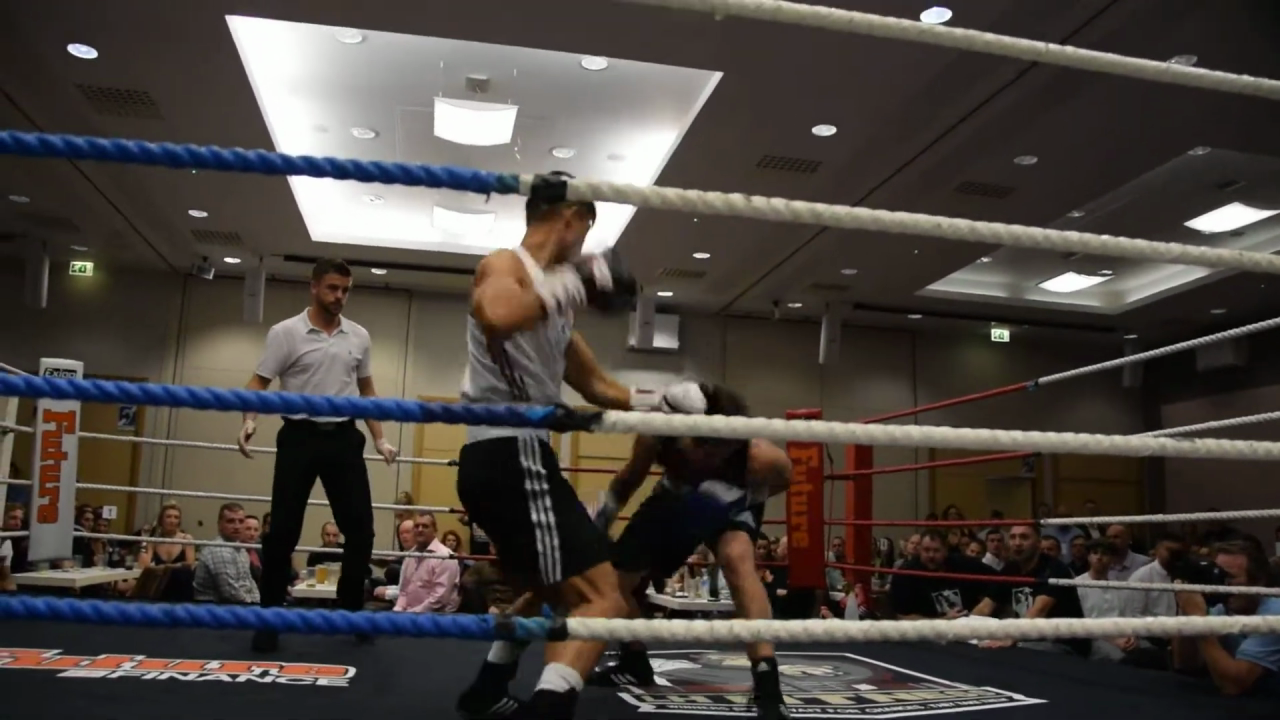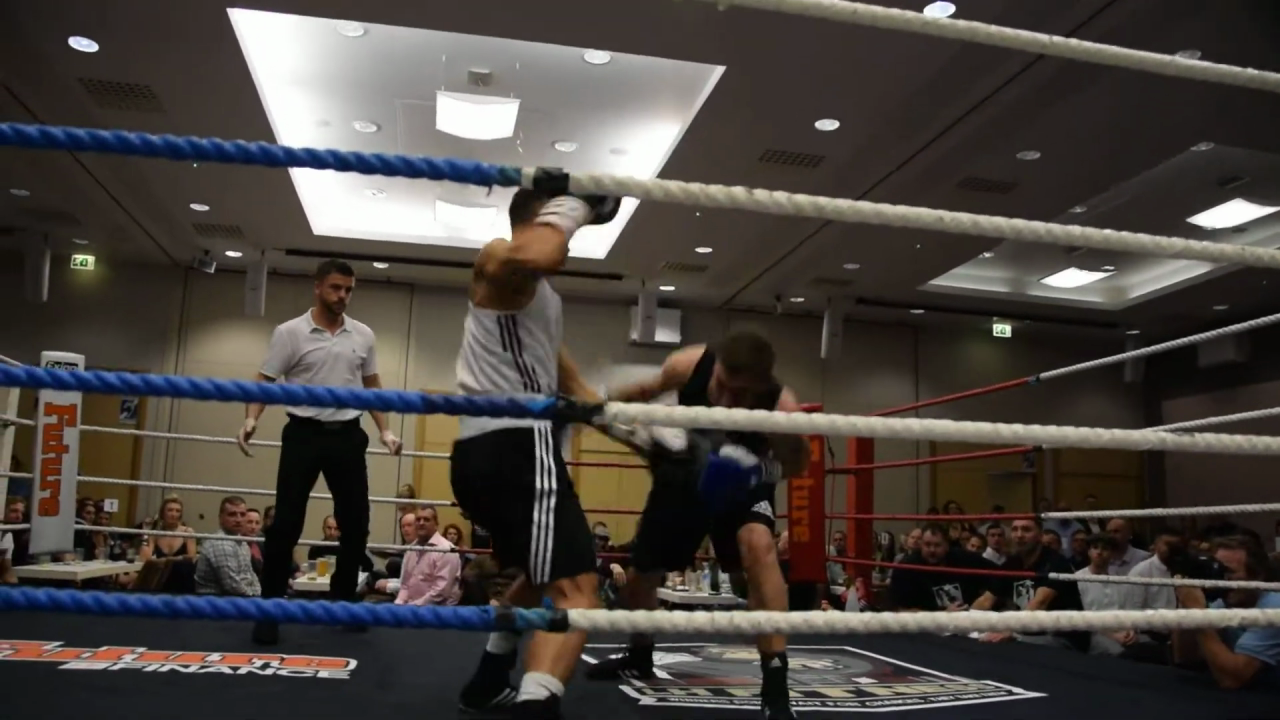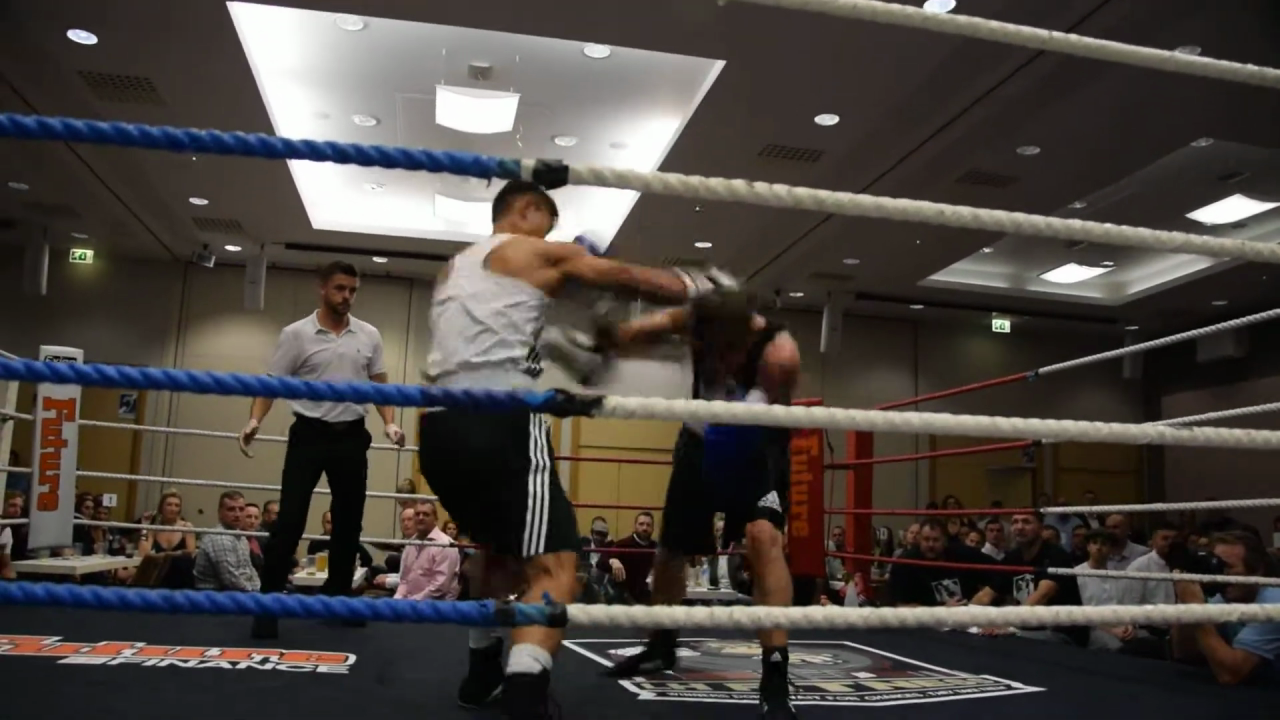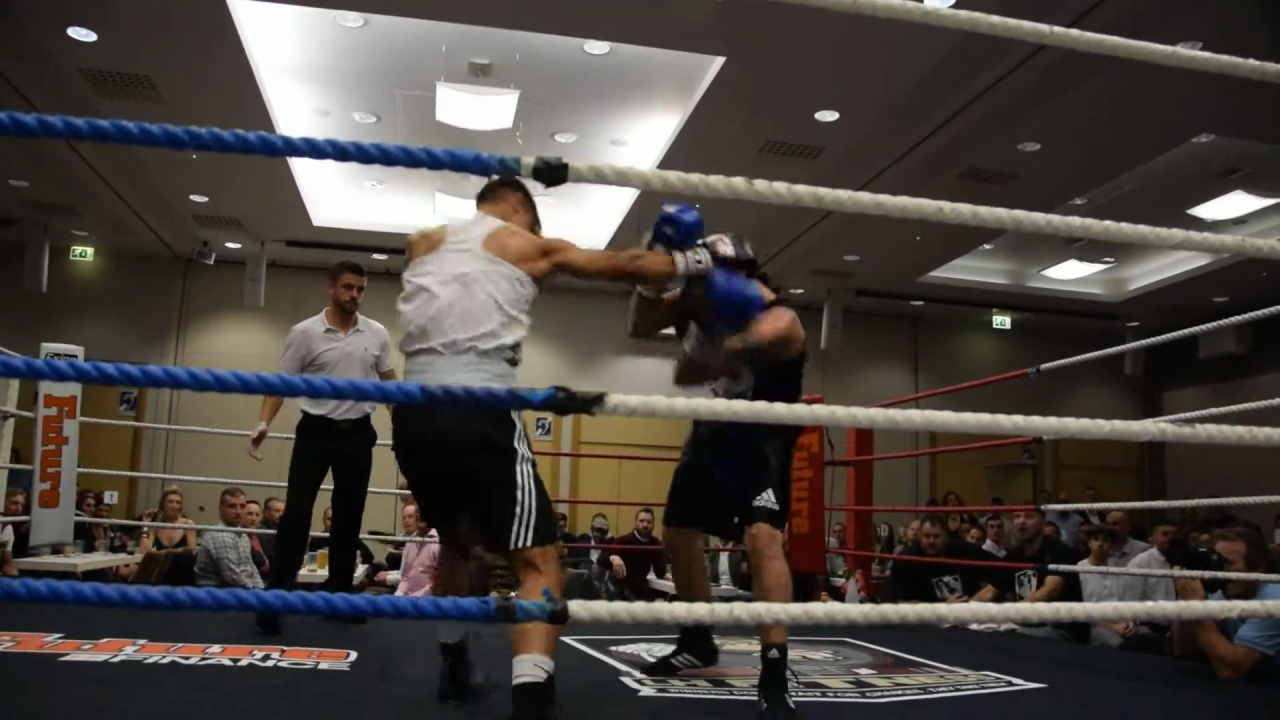
dt=0.1s
person 1, frame 1
left shoulder: (552, 287)
right shoulder: (502, 266)
left elbow: (596, 383)
right elbow: (496, 320)
left wrist: (664, 403)
right wrist: (573, 284)
left hip: (489, 464)
right hip: (513, 459)
left knee: (545, 584)
right knee: (603, 600)
person 1, frame 2
left shoulder: (533, 290)
right shoulder: (499, 262)
left elbow: (572, 389)
right elbow: (529, 255)
right wrist: (572, 208)
left hip: (481, 455)
right hip: (520, 450)
left knee: (544, 574)
right knee: (576, 597)
person 1, frame 3
left shoulder: (460, 263)
right shoulder: (537, 253)
right elbow: (628, 276)
right wrist: (699, 285)
left hip: (441, 428)
right hip: (500, 425)
left knee: (496, 549)
right knee: (553, 573)
left ankle: (483, 674)
person 1, frame 4
left shoulder: (424, 241)
right shoulder: (528, 244)
right elbow: (623, 265)
right wrist: (699, 258)
left hip: (416, 417)
right hip: (480, 415)
left knee: (458, 541)
right knee: (539, 568)
left ankle: (453, 666)
person 2, frame 1
left shoulder: (757, 456)
right shoulder: (659, 432)
left elbow: (782, 479)
right elbow: (630, 476)
left wrist: (739, 494)
right wrist: (602, 514)
left hip: (733, 500)
right hip: (675, 499)
left knee: (736, 555)
right knee: (617, 576)
right ankle: (633, 666)
person 2, frame 2
left shoulder: (780, 408)
right shoulder: (688, 366)
left elbow: (797, 463)
right elbow: (641, 393)
right hip: (684, 471)
left knee: (756, 545)
right knee: (644, 570)
left ankle: (776, 688)
right ankle: (639, 655)
person 2, frame 3
left shoulder: (779, 354)
right shoulder: (693, 321)
right elbow: (629, 337)
left hip: (751, 448)
right hip: (701, 441)
left knee: (764, 536)
right knee: (672, 552)
left ankle: (775, 679)
right ankle: (661, 647)
person 2, frame 4
left shoulder: (779, 325)
right shoulder: (703, 289)
left elbow: (686, 376)
right elbow: (641, 329)
left hip: (765, 432)
right hip: (716, 424)
left knee: (763, 536)
right knee: (680, 529)
left ankle: (774, 676)
right ankle: (696, 640)
person 3, frame 1
left shoulder: (359, 337)
right shoulder: (285, 333)
right elbow: (259, 383)
left wrist: (379, 438)
right wrist: (249, 420)
left hip: (344, 438)
right hip: (299, 437)
left knee: (361, 529)
right knee: (283, 531)
left ankle: (349, 611)
person 3, frame 2
left shoulder: (363, 336)
right shoulder: (290, 333)
left elbow: (372, 387)
right elbow: (265, 383)
left wrist: (385, 430)
right wrist: (251, 419)
left hip: (347, 437)
right hip: (304, 435)
left knee: (356, 527)
right knee: (285, 525)
left ankle: (342, 603)
person 3, frame 3
left shoulder: (369, 335)
right shoulder: (296, 334)
left elbow: (380, 385)
right elbow: (271, 382)
left wrist: (390, 424)
right wrist: (254, 420)
left hip: (351, 437)
right hip: (309, 435)
left knee: (348, 526)
right knee: (289, 521)
left ankle: (337, 599)
person 3, frame 4
left shoulder: (377, 334)
right shoulder: (305, 332)
left elbow: (389, 382)
right wrist: (264, 423)
left hip: (358, 433)
right hip: (316, 432)
left knee: (348, 520)
right knee: (296, 516)
left ankle: (339, 593)
